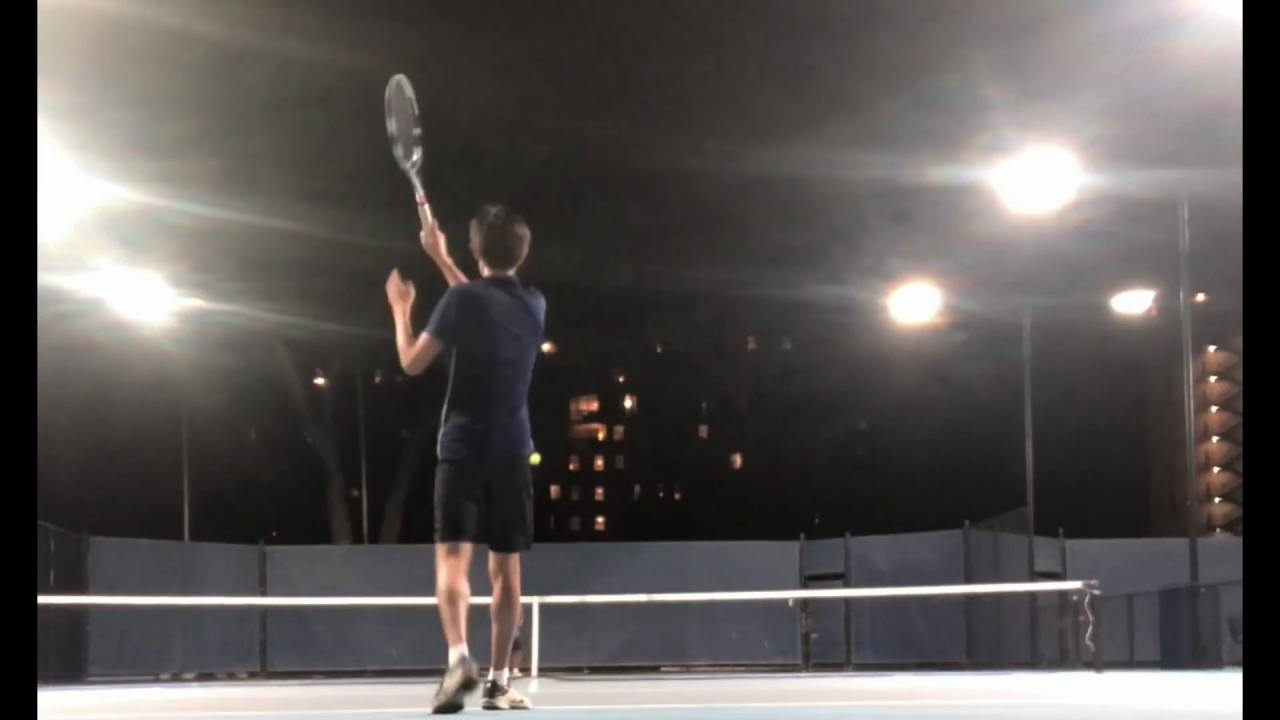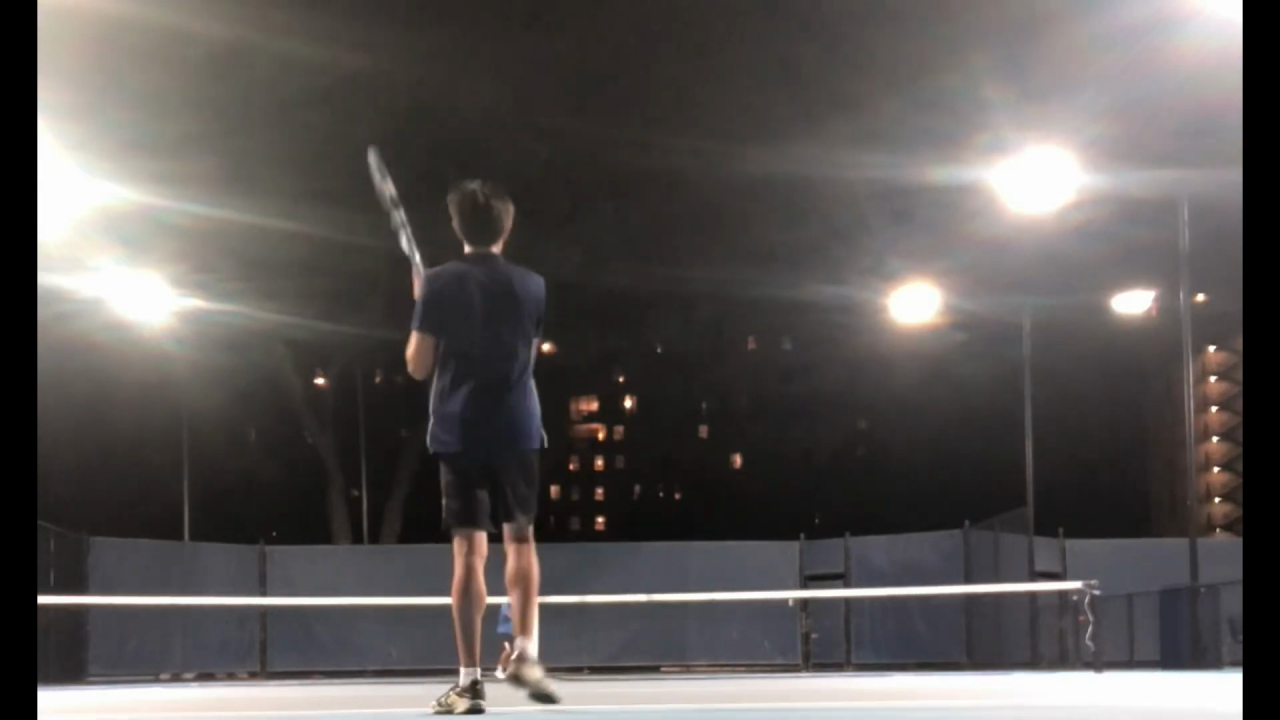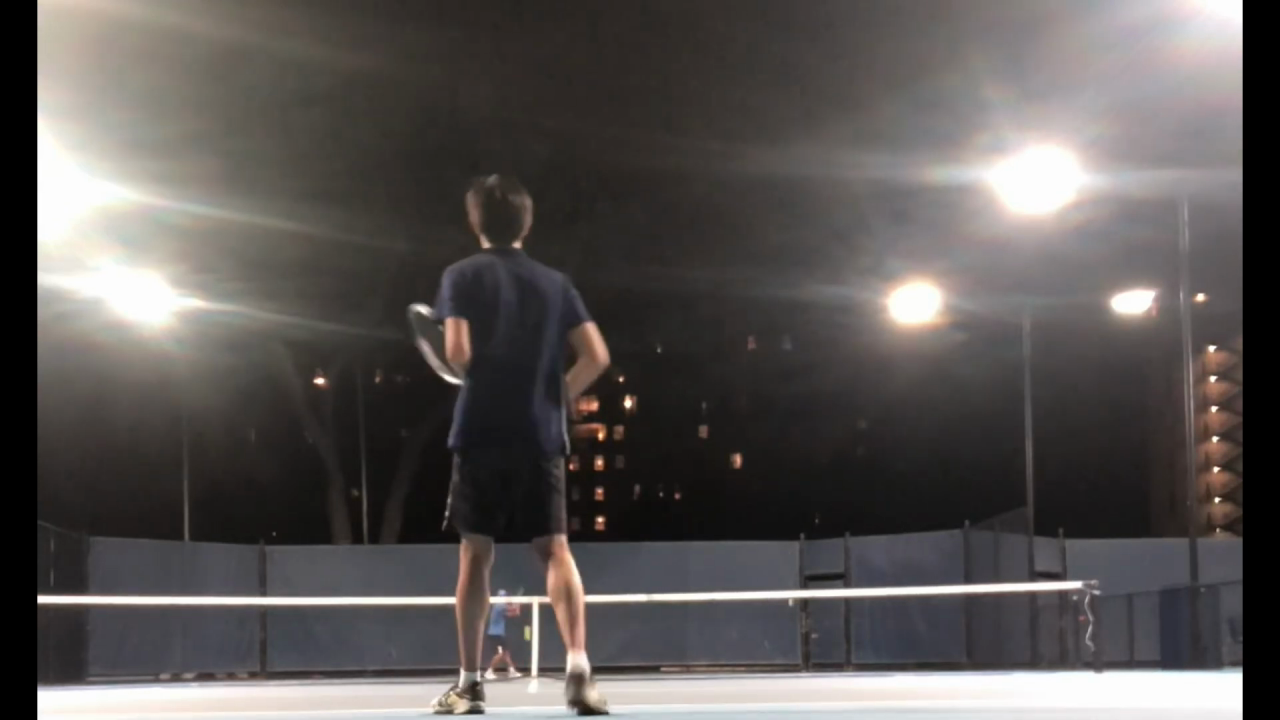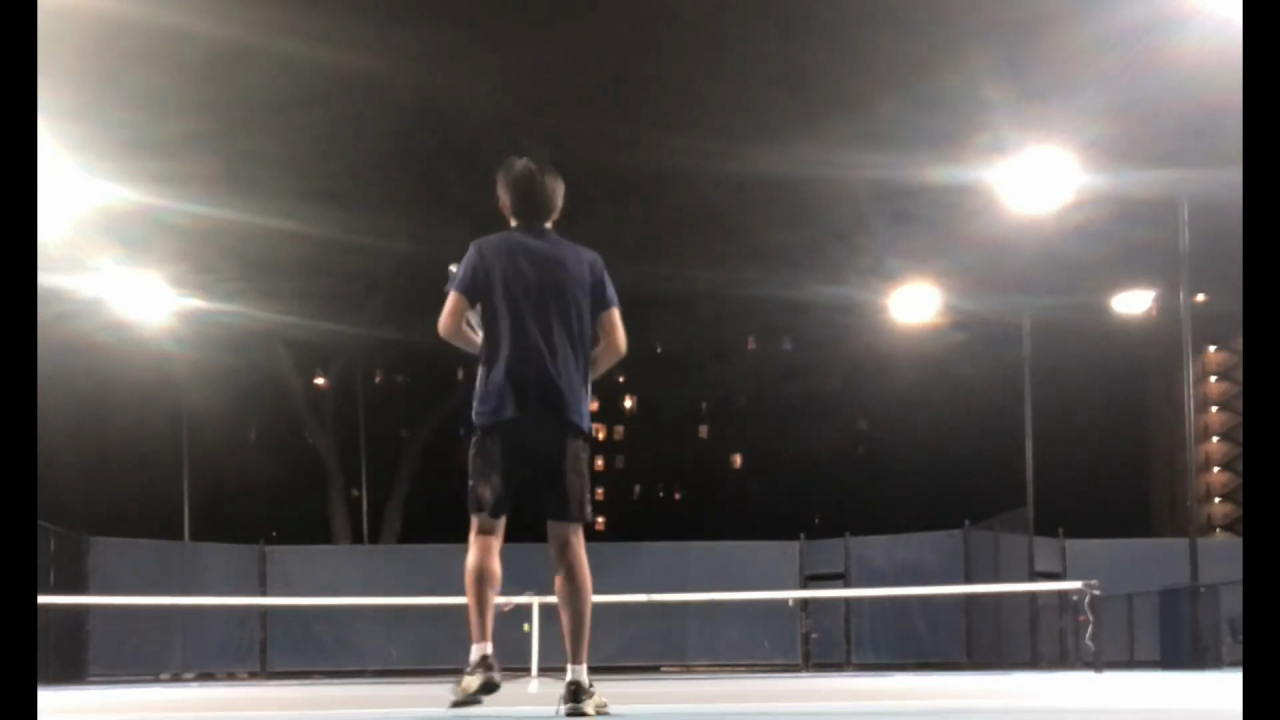
dt=0.3s
person 1, frame 1
left shoulder: (461, 298)
right shoulder: (536, 304)
left elbow: (412, 363)
left wrist: (401, 307)
right wrist: (443, 261)
left hip: (464, 447)
right hip: (513, 450)
left knee: (452, 558)
right knee: (507, 567)
left ankle: (460, 664)
right ankle: (499, 682)
person 1, frame 2
left shoulder: (439, 284)
right shoulder: (532, 286)
left elbow: (418, 366)
left hip: (460, 433)
right hip: (518, 432)
left knee: (470, 550)
right knee: (520, 539)
left ankle: (469, 683)
right ankle: (526, 651)
person 1, frame 3
left shoulder: (462, 274)
right shoulder: (556, 283)
left elbow: (457, 352)
right elbow: (597, 358)
left wrist: (477, 376)
left hip: (480, 435)
right hip: (538, 437)
left knee: (475, 556)
right knee: (556, 553)
right ankle: (577, 669)
person 1, frame 4
left shoulder: (485, 252)
right shoulder: (587, 261)
left elbow: (448, 326)
right elbow: (615, 343)
left hip: (503, 410)
right hip: (565, 415)
left knee: (485, 534)
right knee: (568, 543)
left ankle: (482, 657)
